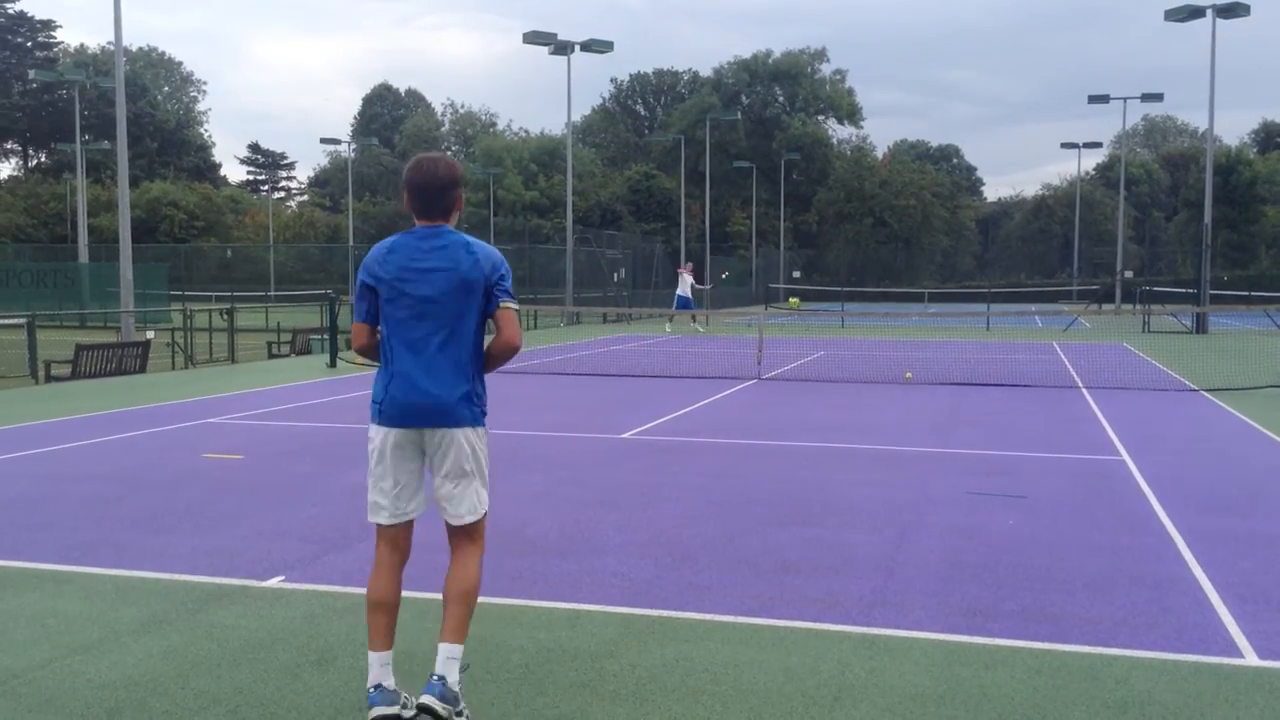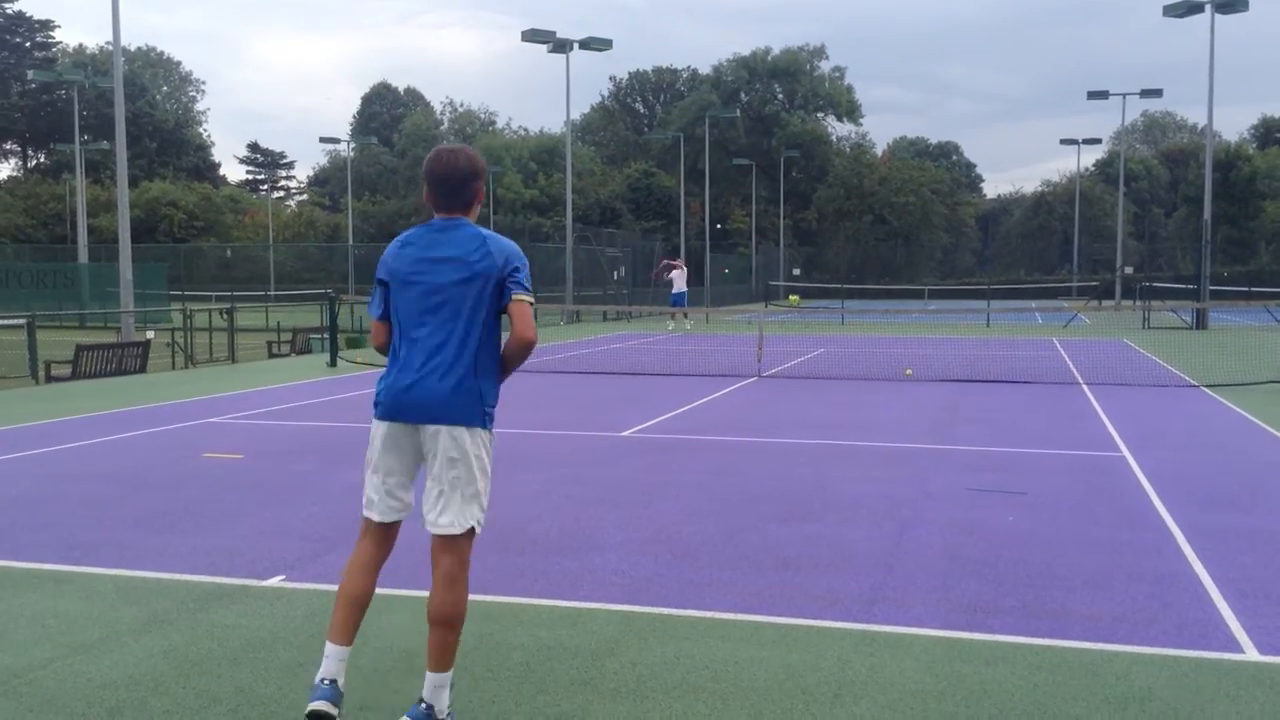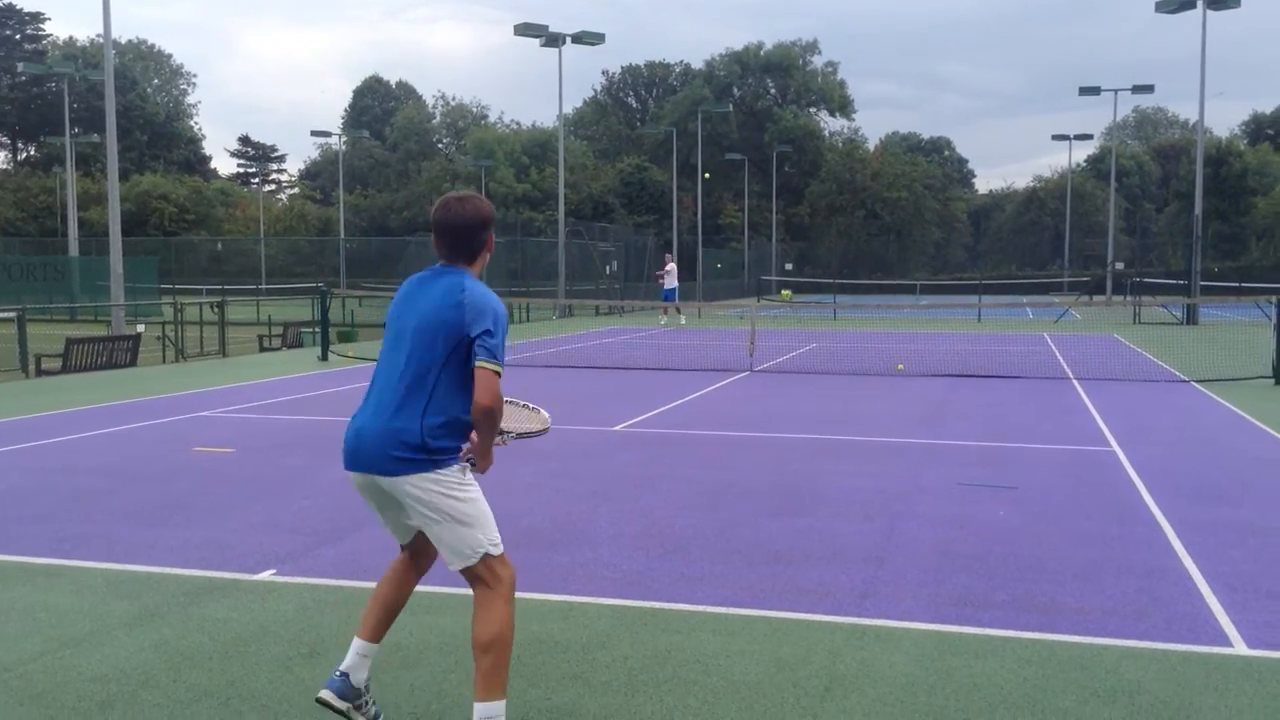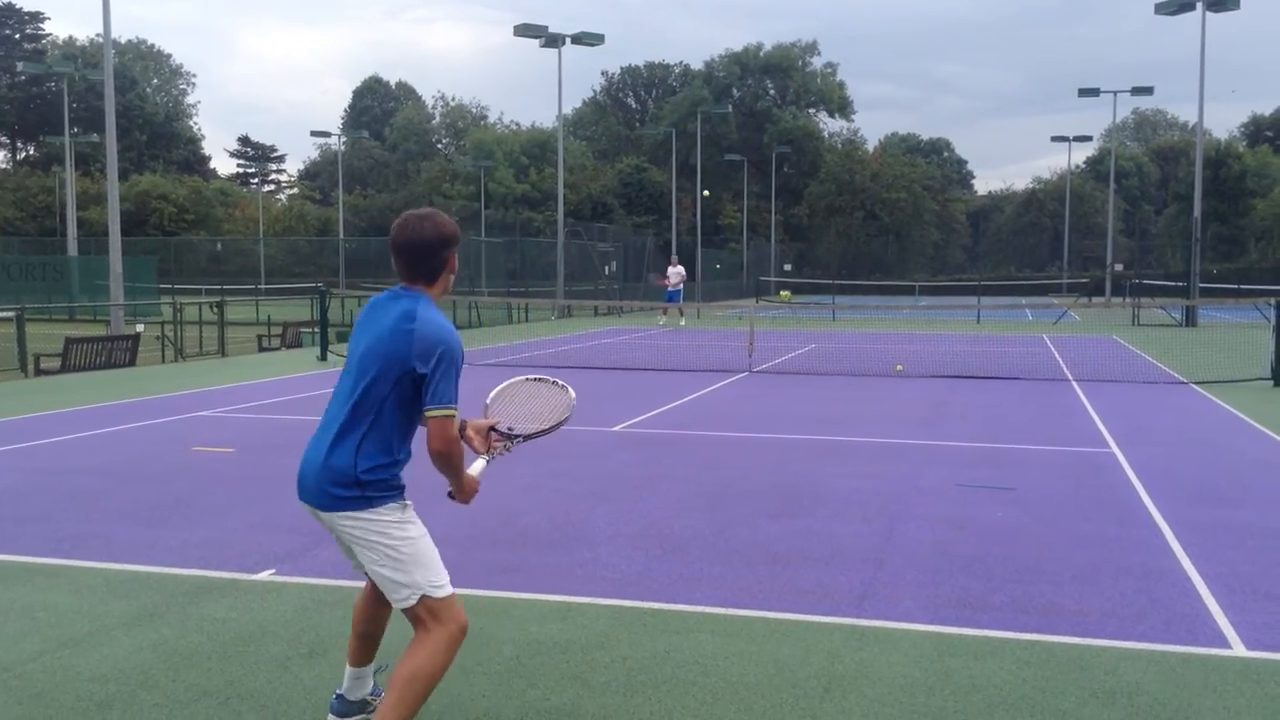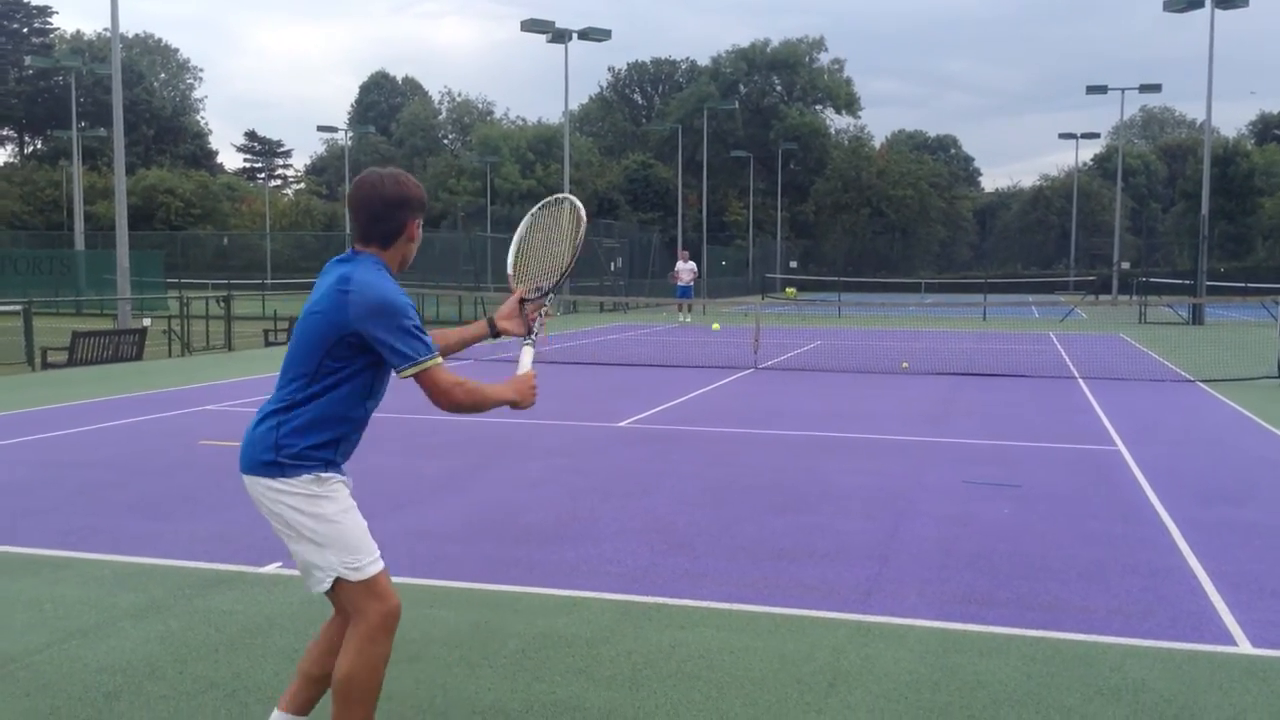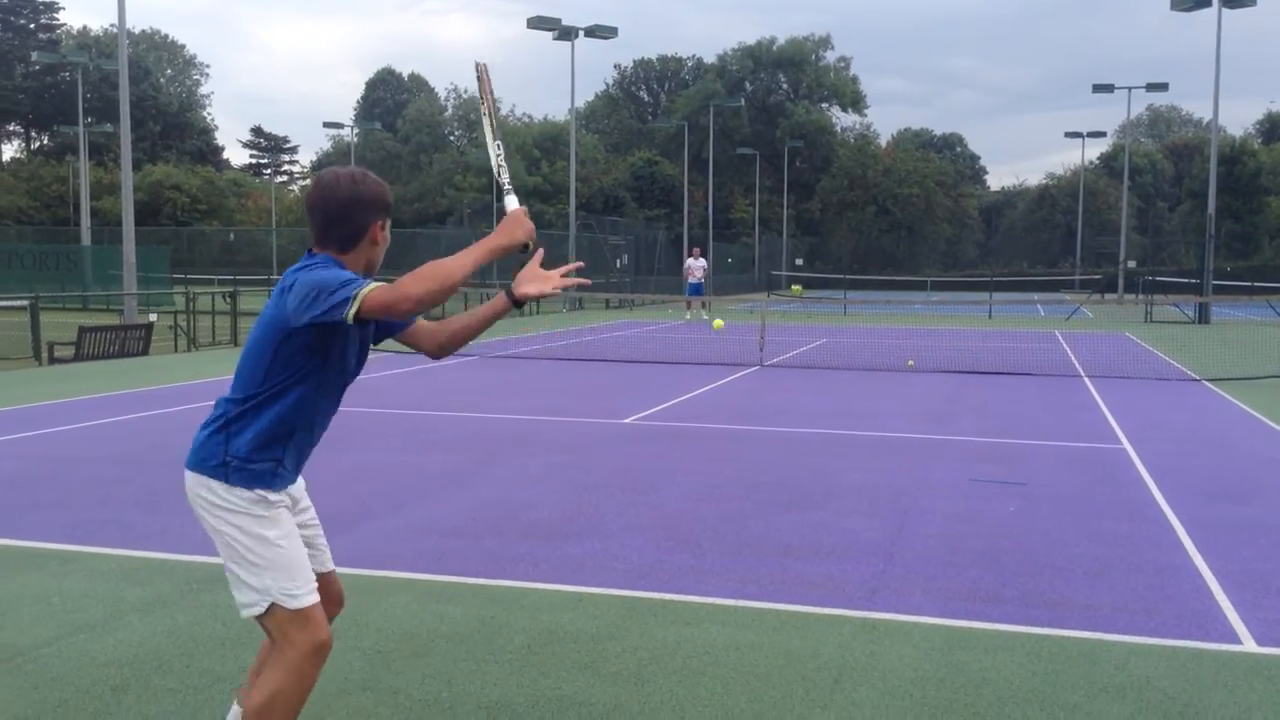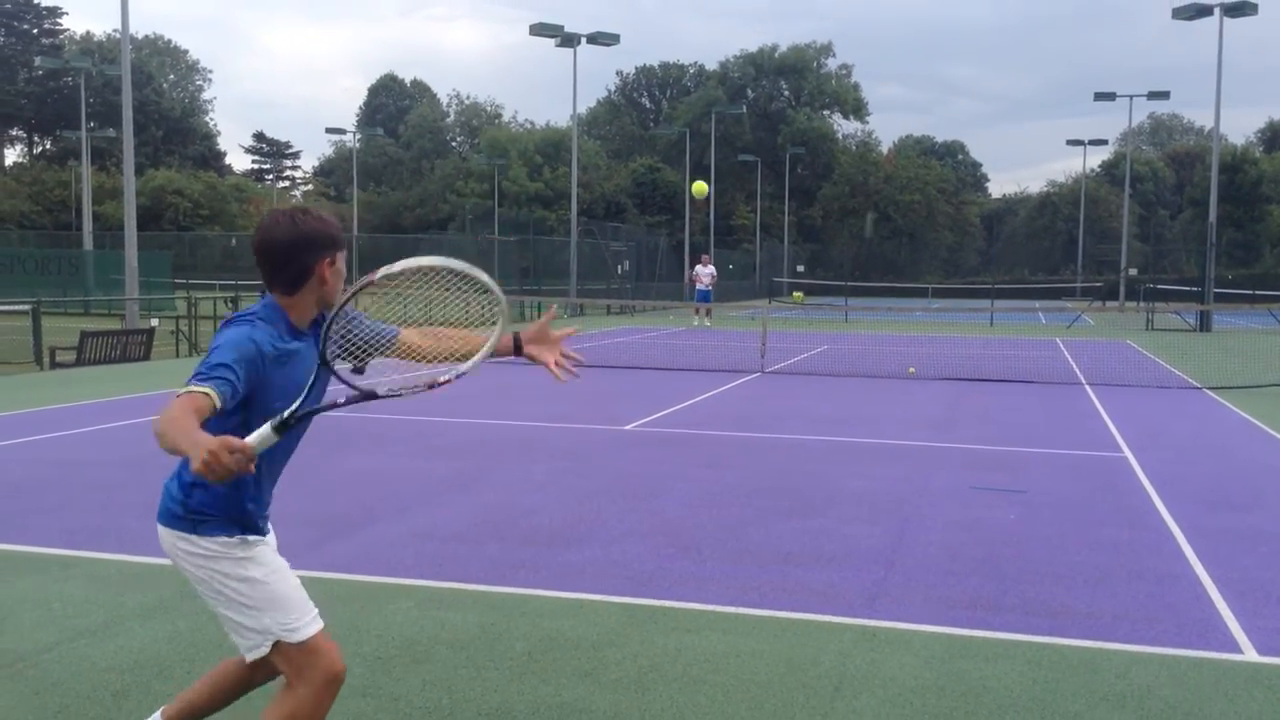
dt=0.3s
person 1, frame 1
left shoulder: (380, 258)
right shoulder: (486, 259)
left elbow: (362, 342)
right elbow: (510, 341)
left hip: (394, 412)
right hip: (457, 414)
left knee: (390, 547)
right knee: (467, 543)
person 1, frame 2
left shoulder: (397, 251)
right shoulder: (503, 253)
left elbow: (380, 339)
right elbow: (523, 336)
right wrist: (493, 374)
left hip: (396, 406)
right hip: (459, 414)
left knee: (373, 539)
right knee: (451, 556)
person 1, frame 3
left shoulder: (408, 291)
right shoulder: (483, 304)
right elbow: (486, 400)
left wrist: (453, 425)
right wrist: (484, 446)
left hip: (364, 449)
right hip: (422, 458)
left knee: (419, 551)
right knee: (495, 582)
person 1, frame 4
left shoulder: (376, 310)
right shoulder: (437, 334)
right elbow: (441, 444)
left wrist: (465, 426)
right wrist: (462, 482)
left hip: (321, 481)
right hip: (362, 493)
left knee: (383, 583)
right knee: (444, 623)
person 1, frame 5
left shoulder: (349, 274)
right shoulder: (376, 293)
left elbow: (414, 352)
right elbow: (448, 394)
left wrist: (492, 326)
right wrist: (510, 393)
left hip: (289, 458)
right hip: (292, 466)
left knee: (358, 605)
right knee: (377, 610)
person 1, frame 6
left shoulder: (350, 289)
right shoulder: (314, 285)
left elbow: (435, 339)
right elbow: (407, 298)
left wrist: (513, 297)
right wrist: (495, 242)
left hip: (274, 476)
right hip: (234, 480)
left knee: (320, 602)
right knee: (307, 637)
person 1, frame 7
left shoulder: (322, 328)
right shoulder: (246, 341)
left elbow: (418, 345)
right elbow: (171, 419)
left wrist: (518, 344)
right wrist: (199, 444)
left hip: (239, 525)
right hip: (211, 531)
left knee: (278, 655)
right knee: (319, 669)
